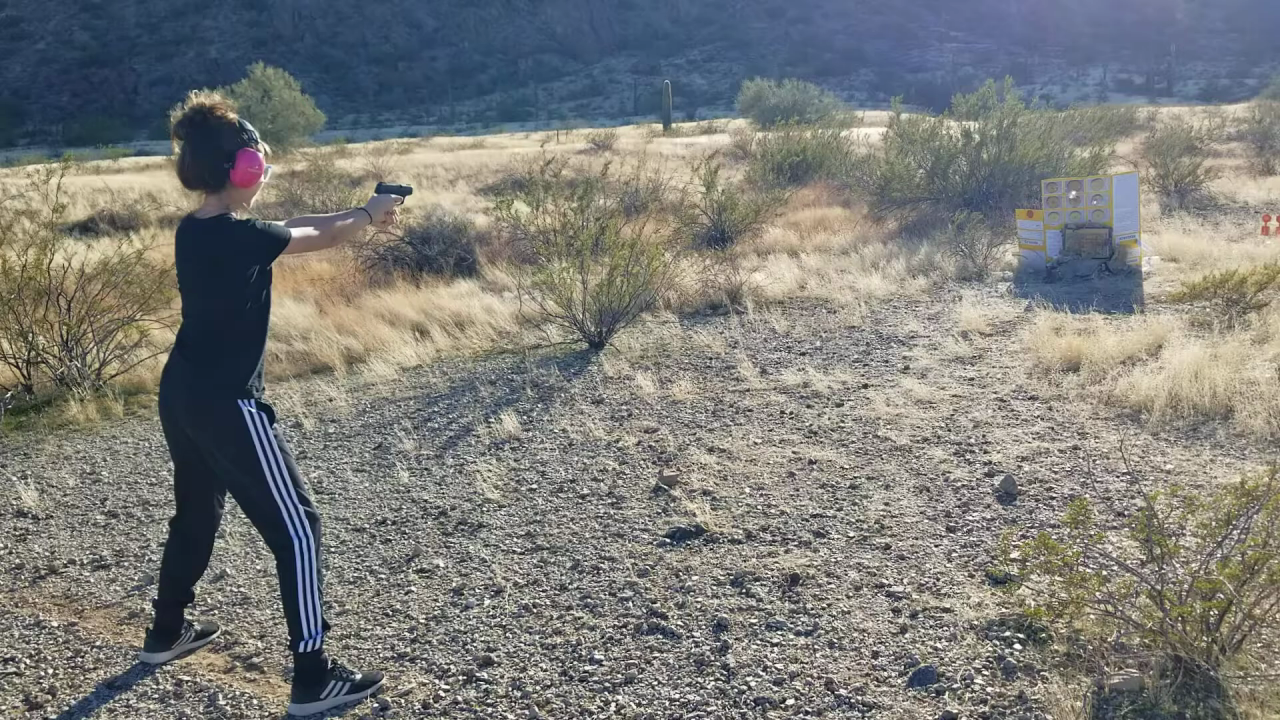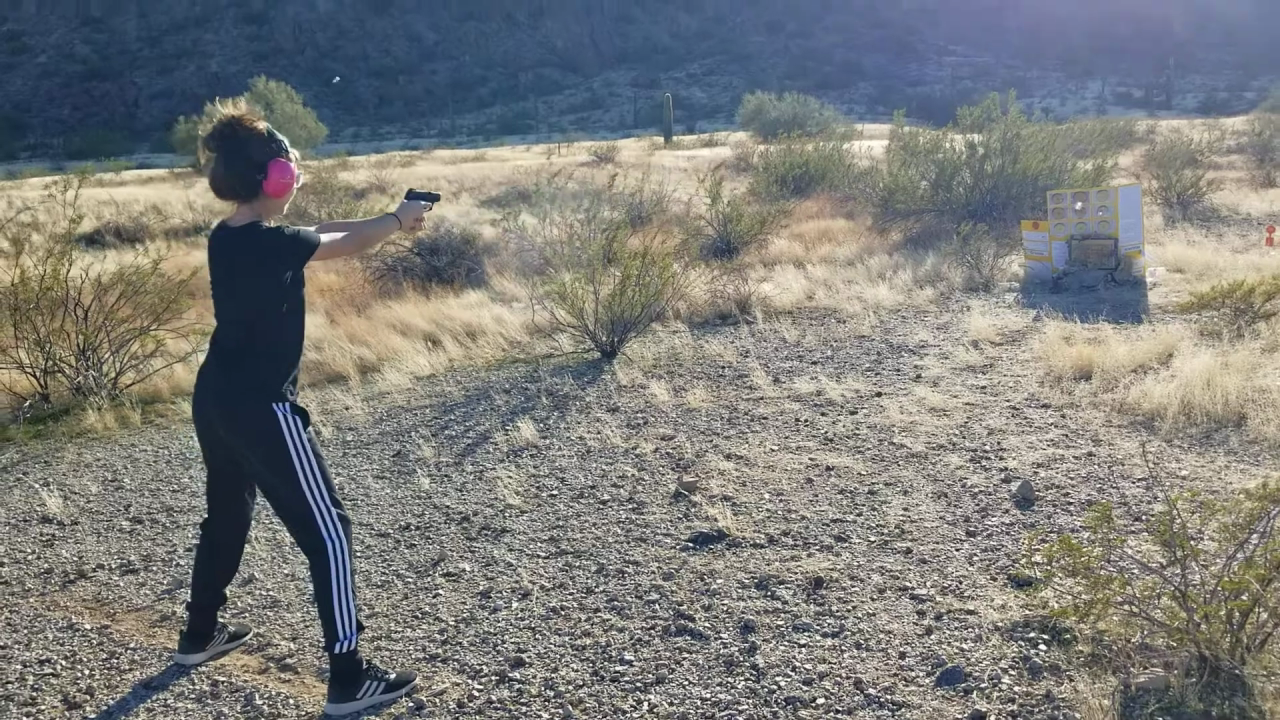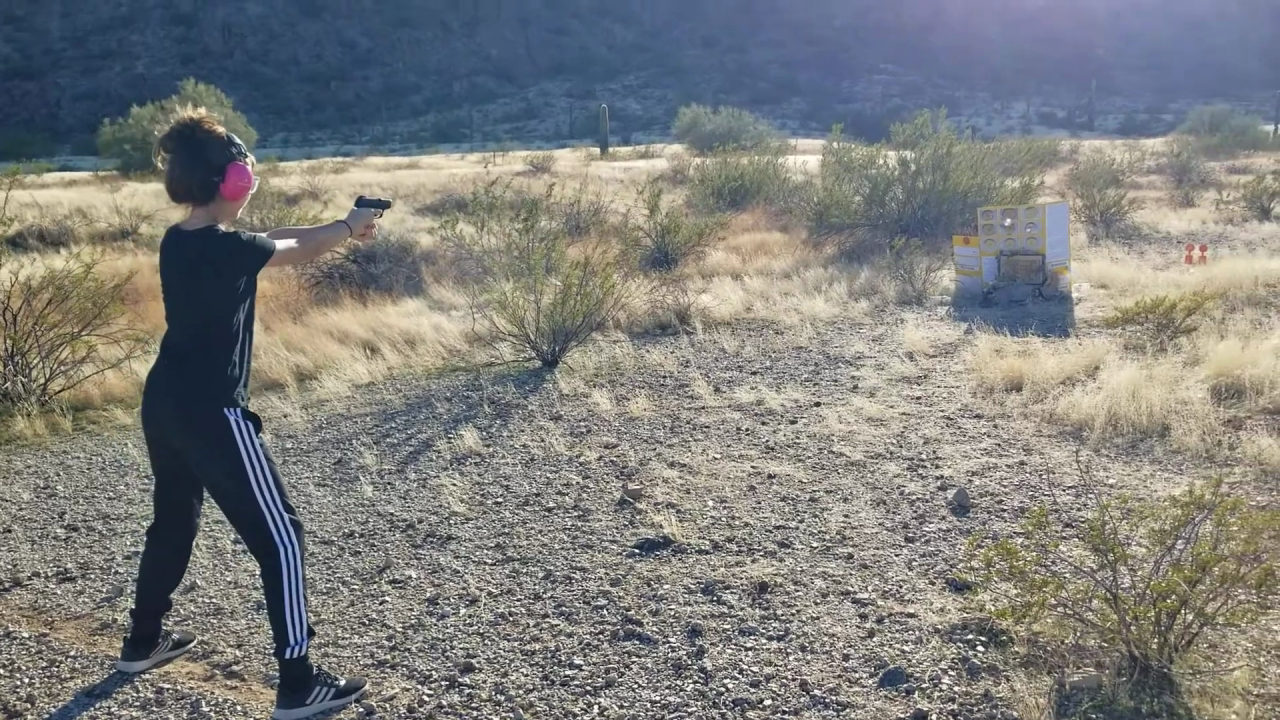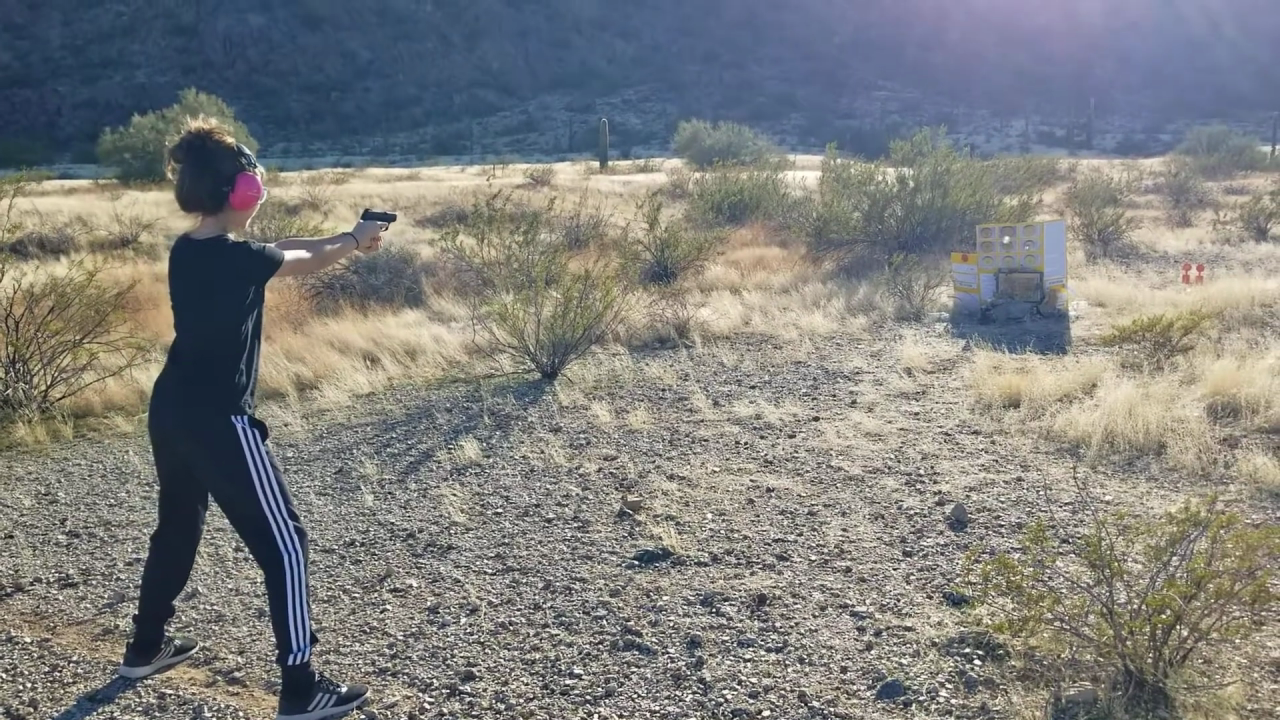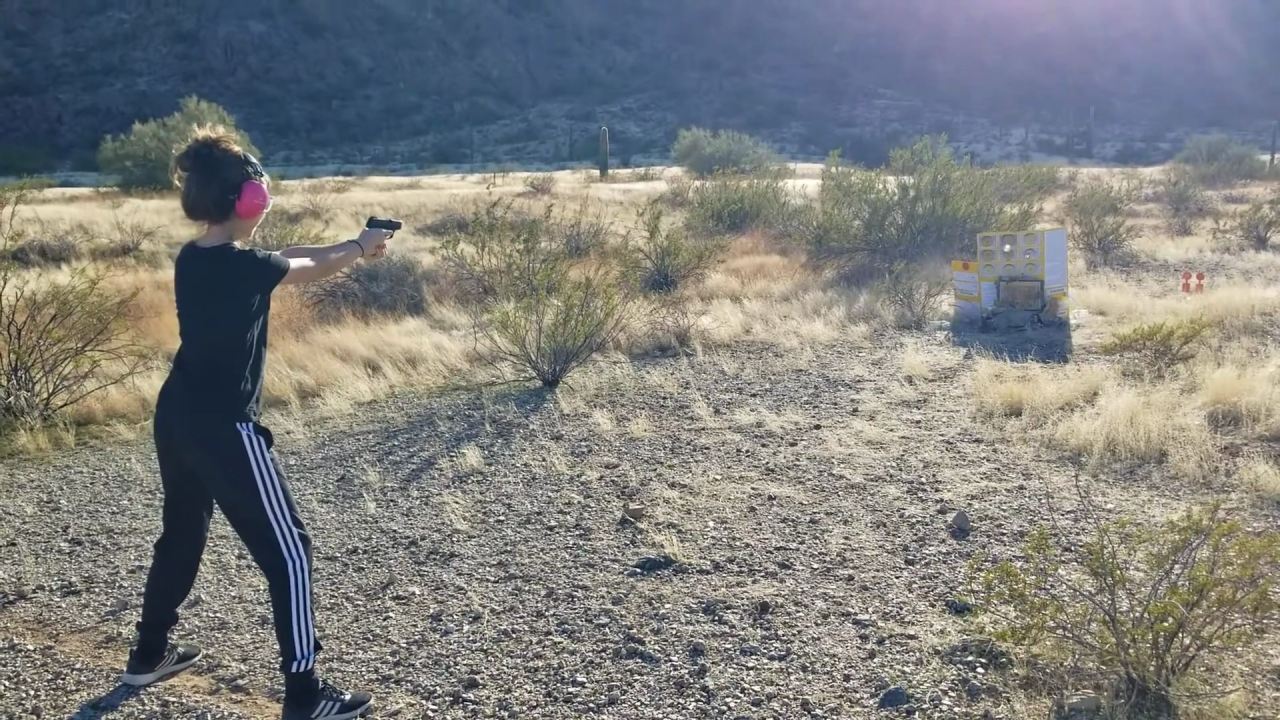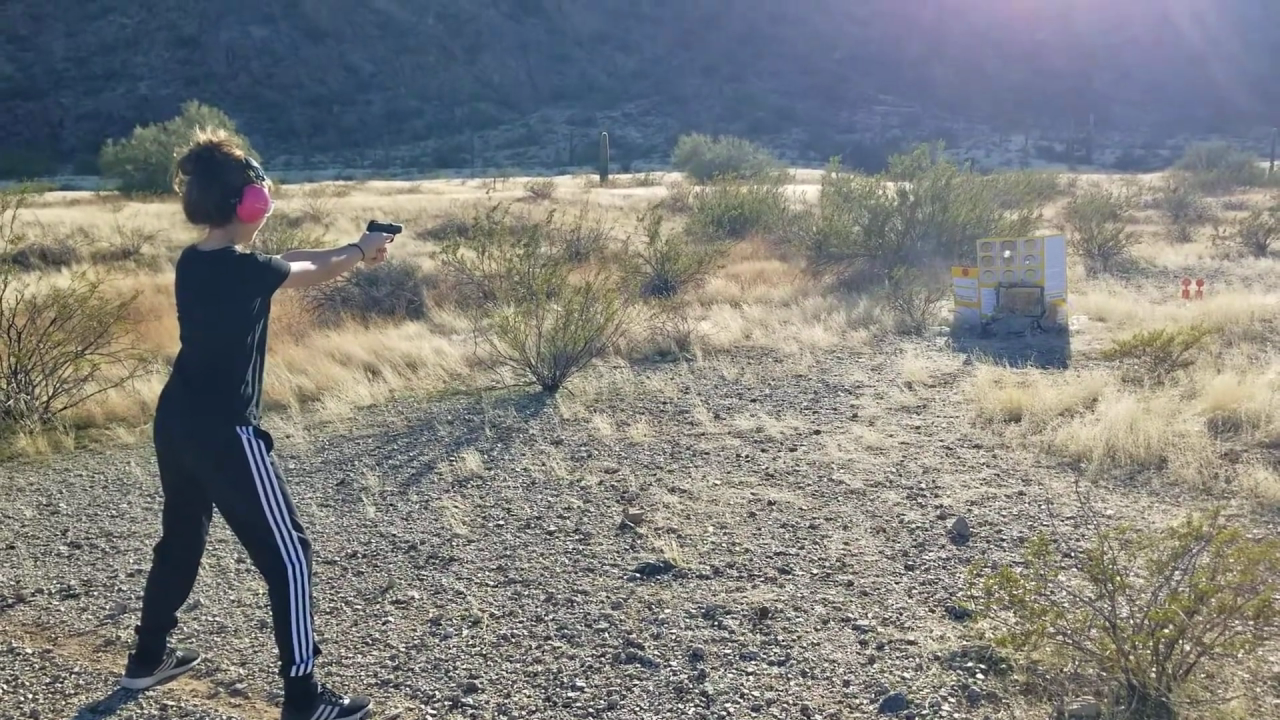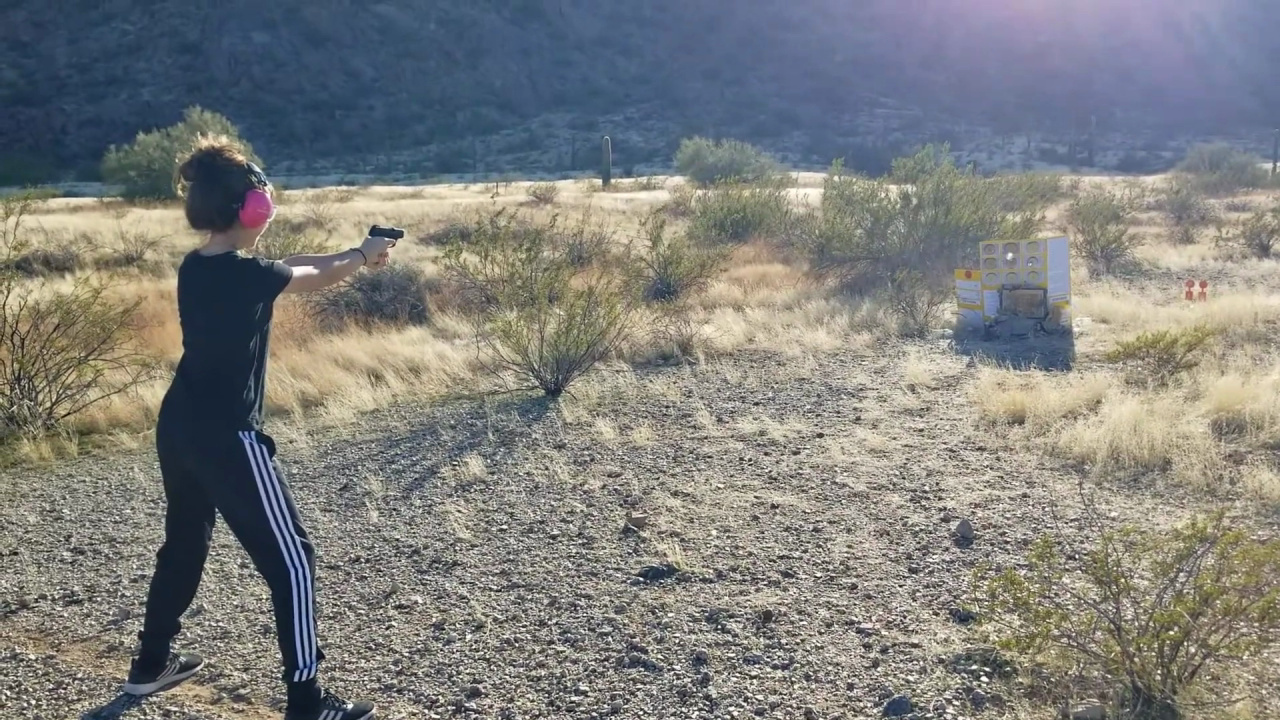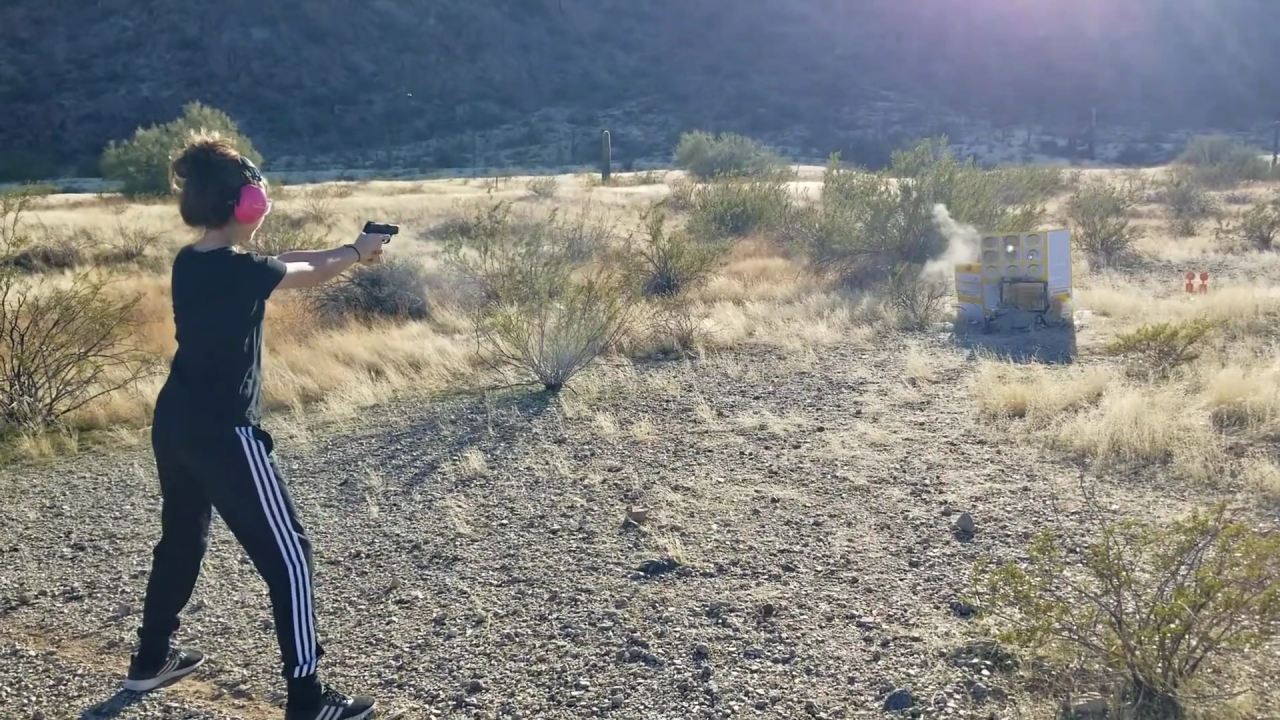
dt=0.5s
person 1, frame 1
left shoulder: (193, 231)
right shoulder: (241, 237)
left elbow: (296, 226)
right elbow: (319, 236)
left wrist: (359, 214)
right wrist: (369, 214)
left hip: (181, 394)
right hip: (226, 405)
left knee: (196, 512)
right knee: (296, 530)
left ankle: (166, 633)
person 1, frame 2
left shoulder: (225, 238)
right shoulder: (272, 244)
left elbow: (324, 231)
right elbow: (347, 244)
left wrist: (388, 220)
right wrist: (398, 219)
left hip: (215, 398)
right hip: (260, 408)
left knee: (227, 513)
right knee: (326, 533)
left ankle: (199, 633)
person 1, frame 3
left shoulder: (177, 241)
right shoulder: (227, 249)
left elbow: (275, 238)
right elbow: (298, 250)
left wrist: (338, 227)
right wrist: (348, 227)
left hip: (164, 403)
right hip: (211, 413)
left knee: (173, 519)
right knee: (279, 538)
left ankle: (143, 641)
person 1, frame 4
left shoulder: (186, 250)
right shoulder: (238, 259)
left elbow: (285, 248)
right elbow: (307, 260)
left wrist: (345, 237)
right wrist: (356, 240)
left hip: (172, 410)
right hip: (219, 421)
left knee: (178, 526)
right knee: (283, 546)
left ankle: (145, 647)
person 1, frame 5
left shoulder: (191, 259)
right shoulder: (242, 267)
left elbow: (287, 257)
right elbow: (311, 268)
left wrist: (349, 245)
right wrist: (361, 248)
left hip: (176, 418)
right hip: (224, 429)
left knee: (182, 534)
right knee: (287, 553)
left ankle: (149, 653)
person 1, frame 6
left shoulder: (193, 262)
right shoulder: (244, 270)
left elbow: (292, 260)
right elbow: (314, 272)
left wrist: (350, 249)
right wrist: (362, 251)
left hip: (176, 422)
right hip: (224, 433)
left knee: (181, 538)
right knee: (287, 558)
left ankle: (147, 658)
person 1, frame 7
left shoulder: (195, 268)
right shoulder: (245, 275)
left elbow: (288, 268)
right elbow: (315, 277)
left wrist: (353, 255)
right wrist: (364, 256)
left hip: (179, 427)
right hip: (227, 438)
left knee: (184, 543)
right knee: (290, 562)
left ankle: (151, 663)
person 1, frame 8
left shoulder: (188, 263)
right shoulder: (239, 271)
left elbow: (286, 262)
right elbow: (309, 273)
left wrist: (346, 250)
right wrist: (357, 252)
left hip: (175, 423)
right hip: (224, 434)
left knee: (181, 539)
right knee: (287, 558)
left ankle: (151, 659)
